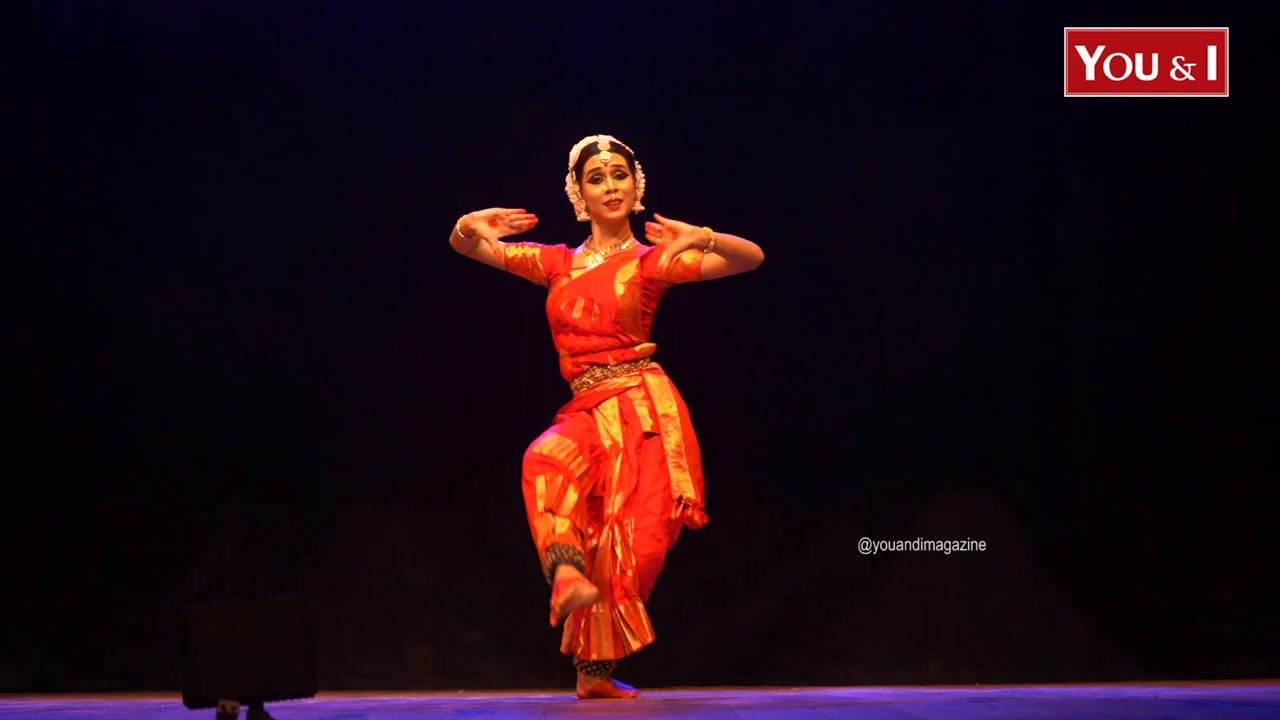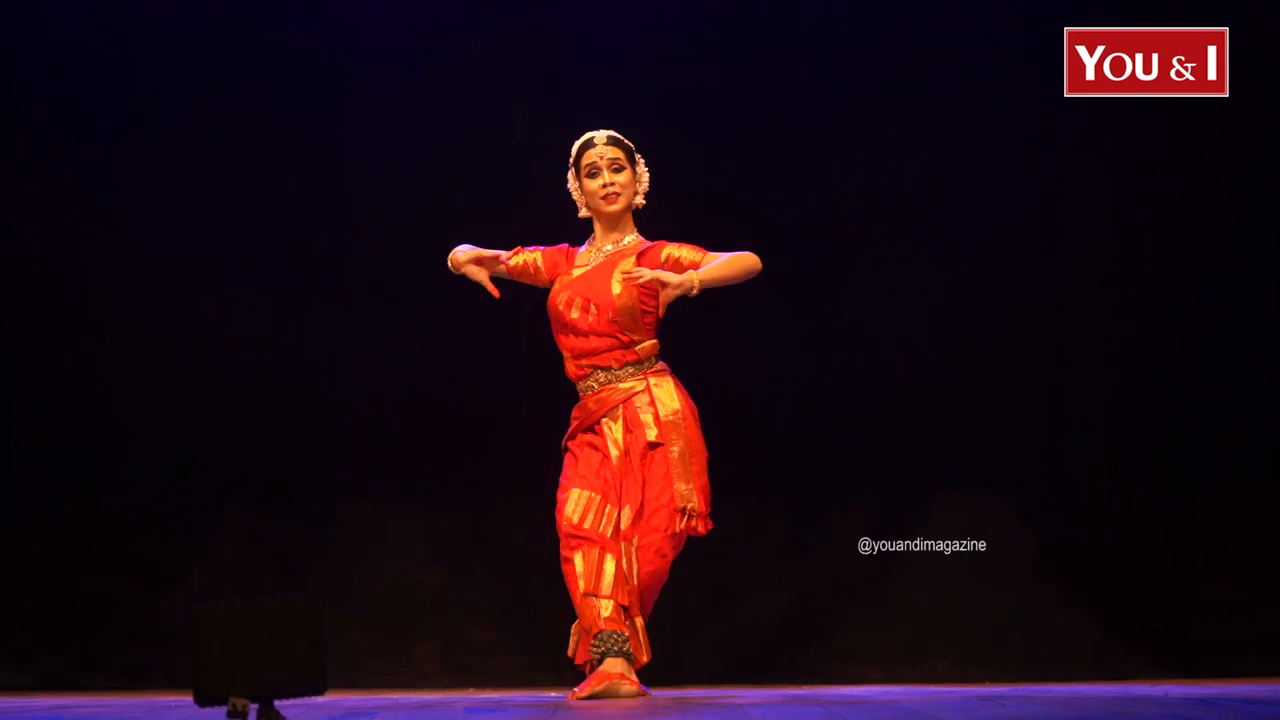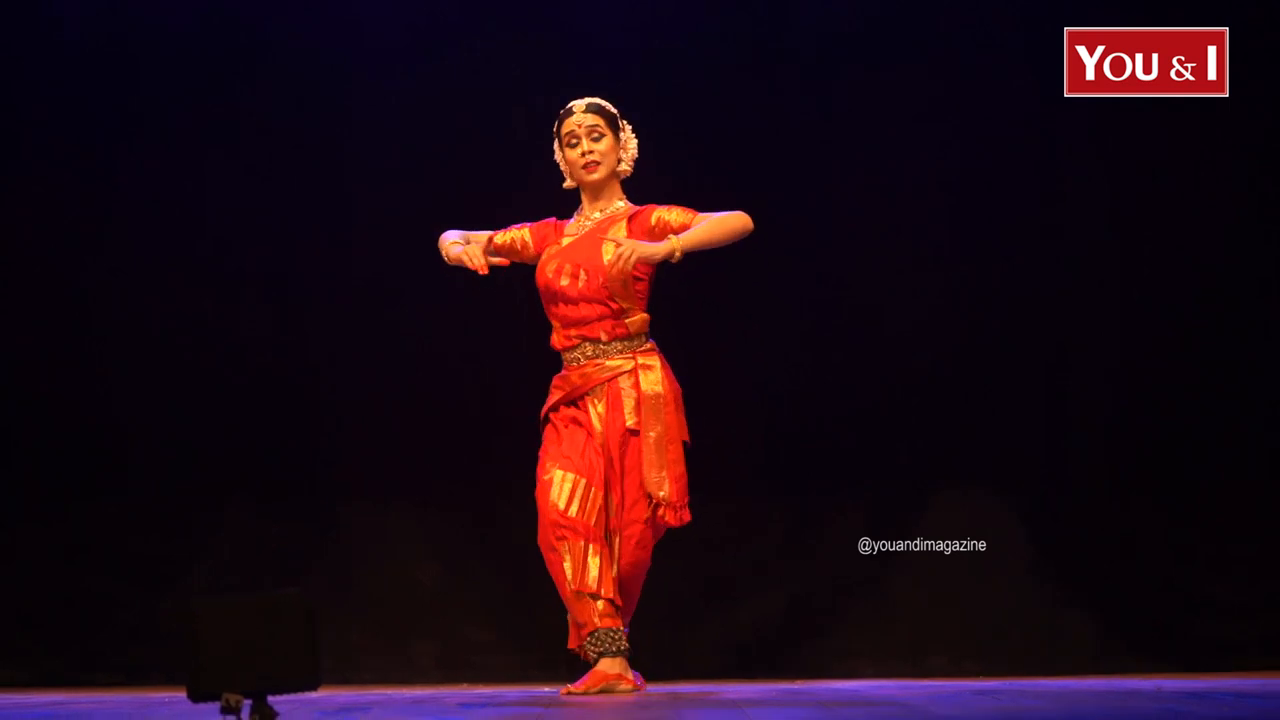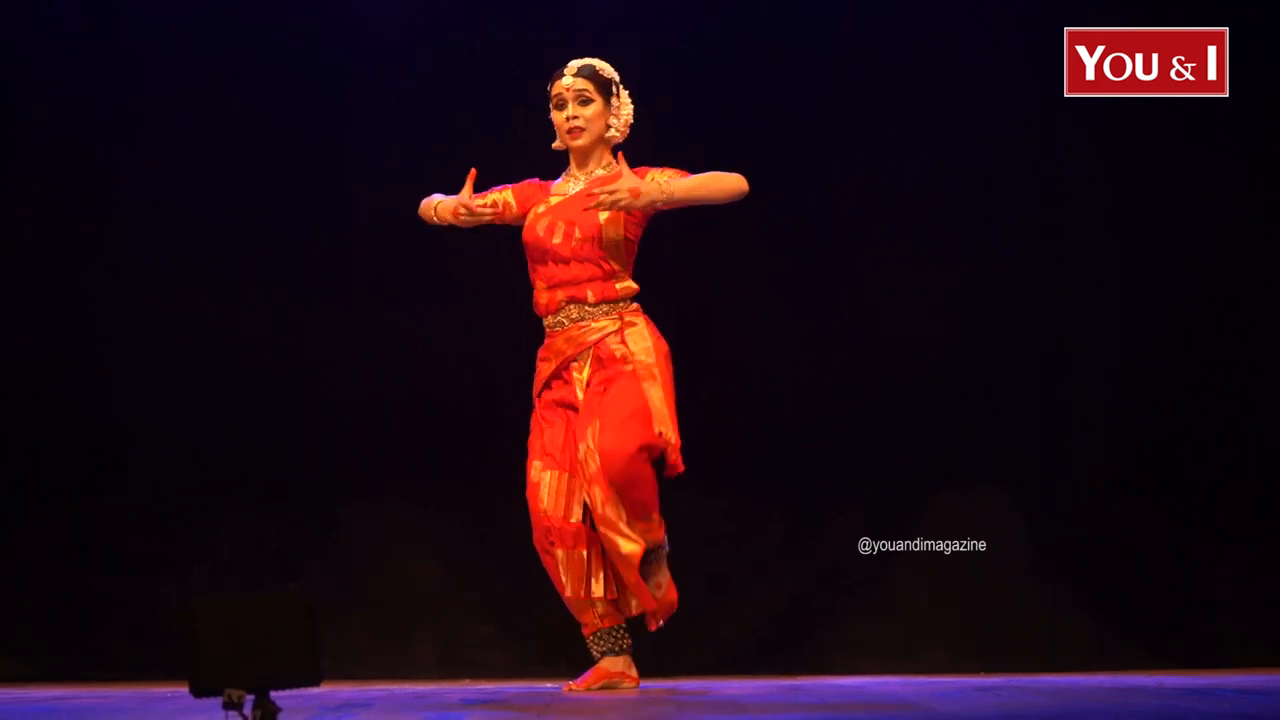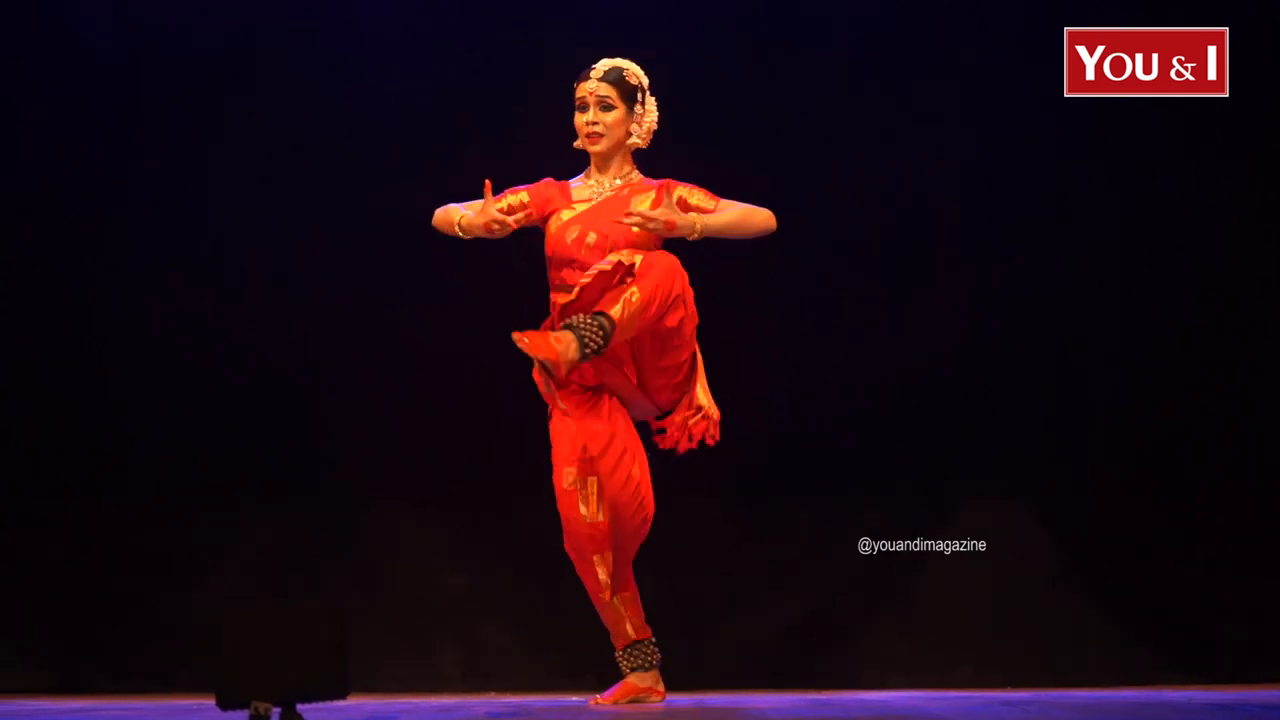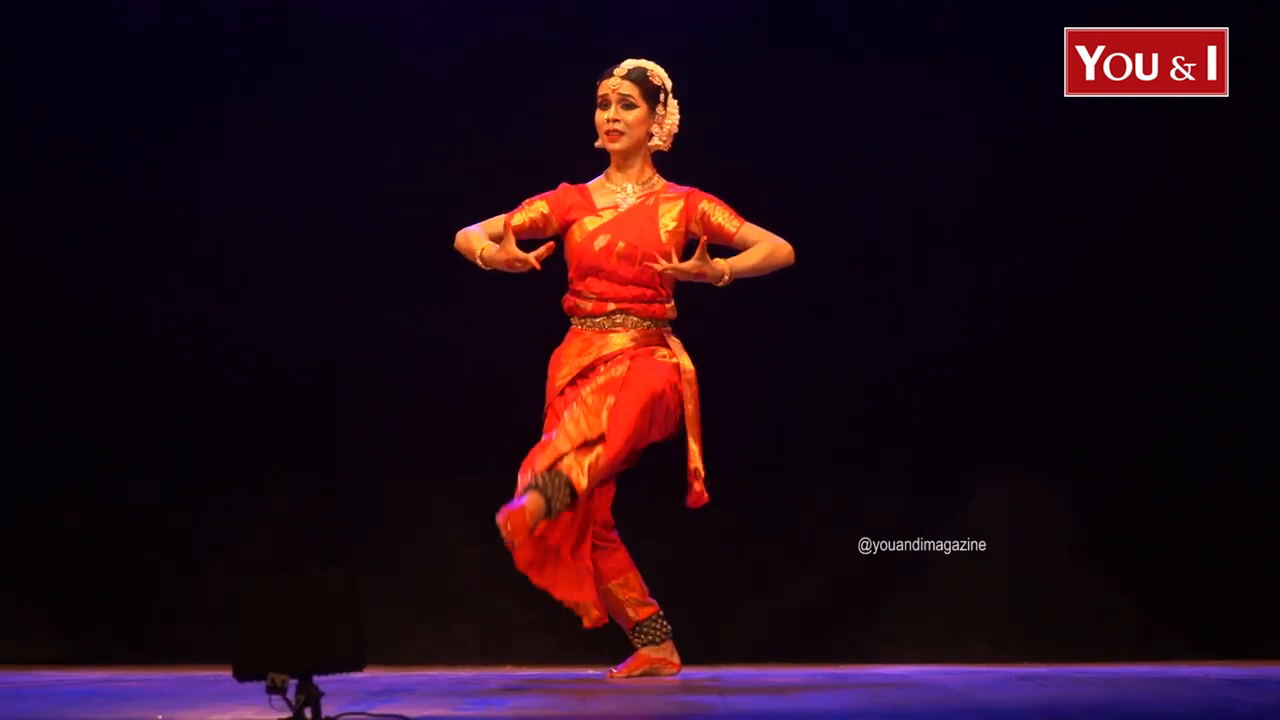
dt=0.4s
person 1, frame 1
left shoulder: (653, 260)
right shoulder: (557, 261)
left elbow: (753, 258)
right elbow: (464, 245)
left wrist: (703, 240)
right wrist: (472, 224)
left hip: (644, 409)
right hip: (585, 414)
left knee: (636, 541)
right knee: (547, 463)
left ankle: (594, 664)
right ankle: (571, 578)
person 1, frame 2
left shoulder: (656, 257)
right shoulder: (560, 262)
left elbow: (749, 262)
right elbow: (462, 255)
left wrist: (686, 284)
right wrist: (470, 261)
left hip: (651, 412)
right hip: (594, 421)
left knee: (646, 546)
right knee: (585, 529)
left ankle: (608, 654)
right ankle: (611, 663)
person 1, frame 3
left shoulder: (645, 221)
right shoulder: (548, 235)
left elbow: (740, 222)
right elbow: (452, 238)
left wrist: (664, 248)
right wrist: (462, 249)
left hip: (635, 387)
right hip: (574, 395)
left knee: (629, 533)
right knee: (564, 515)
left ankle: (606, 648)
right ankle: (608, 659)
person 1, frame 4
left shoulder: (635, 183)
right shoulder: (534, 195)
left elbow: (735, 185)
right elbow: (429, 207)
left wrist: (652, 197)
right wrist: (452, 210)
left hip: (620, 347)
right hip: (560, 360)
left knee: (618, 458)
right knee: (556, 509)
left ankle: (651, 551)
right ankle: (614, 655)
person 1, frame 5
left shoulder: (660, 195)
right shoulder: (551, 196)
left elbow: (764, 221)
right elbow: (443, 216)
left wrist: (687, 227)
right wrist: (476, 224)
left hip: (644, 359)
right hip: (582, 374)
left knee: (661, 277)
right knee: (592, 514)
right ankle: (642, 670)
person 1, frame 6
left shoulder: (683, 203)
right shoulder: (570, 201)
left elbow: (780, 250)
right elbow: (467, 236)
left wrist: (715, 271)
right wrist: (494, 255)
left hip: (648, 359)
right hip: (579, 365)
right knee: (586, 519)
left ankle: (541, 497)
right ankle: (655, 643)
